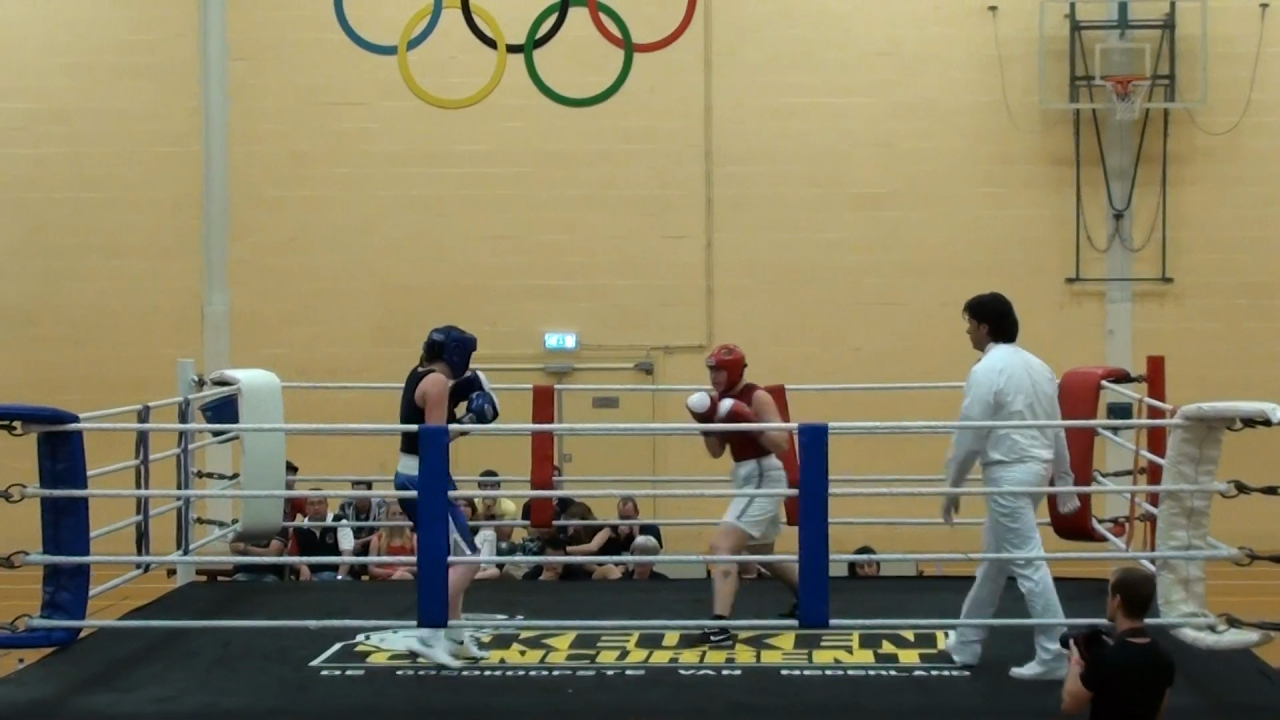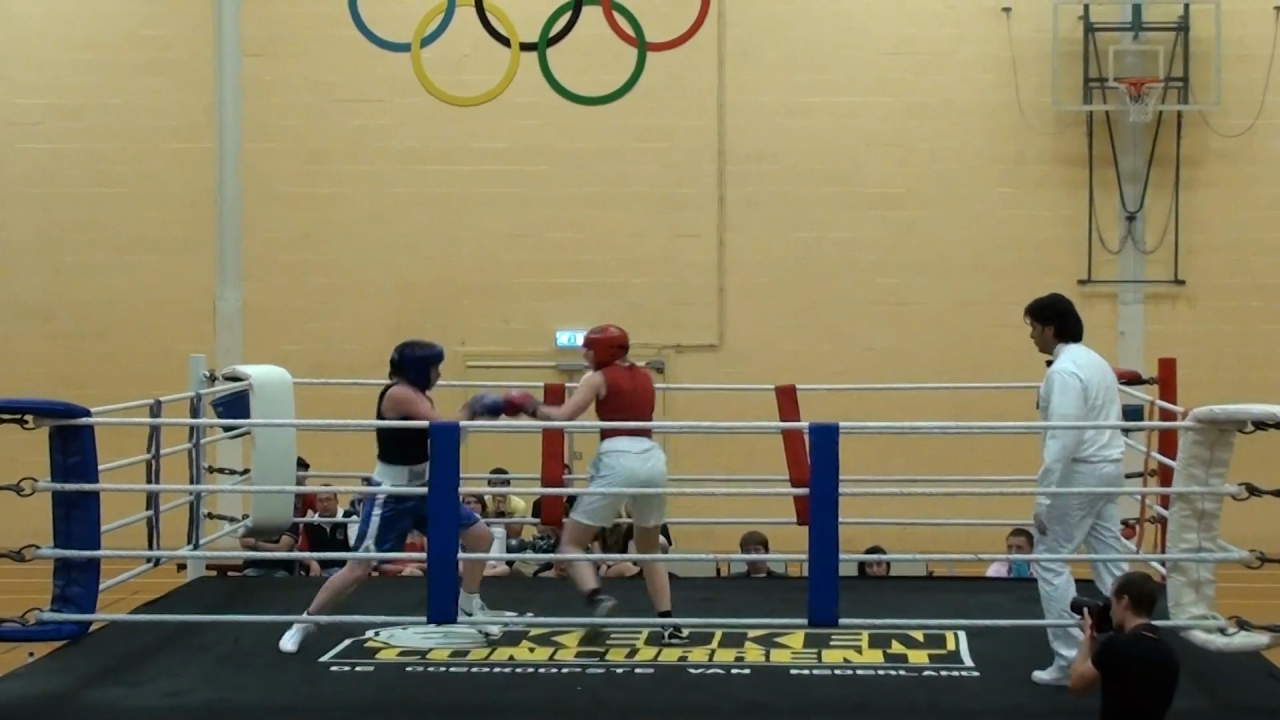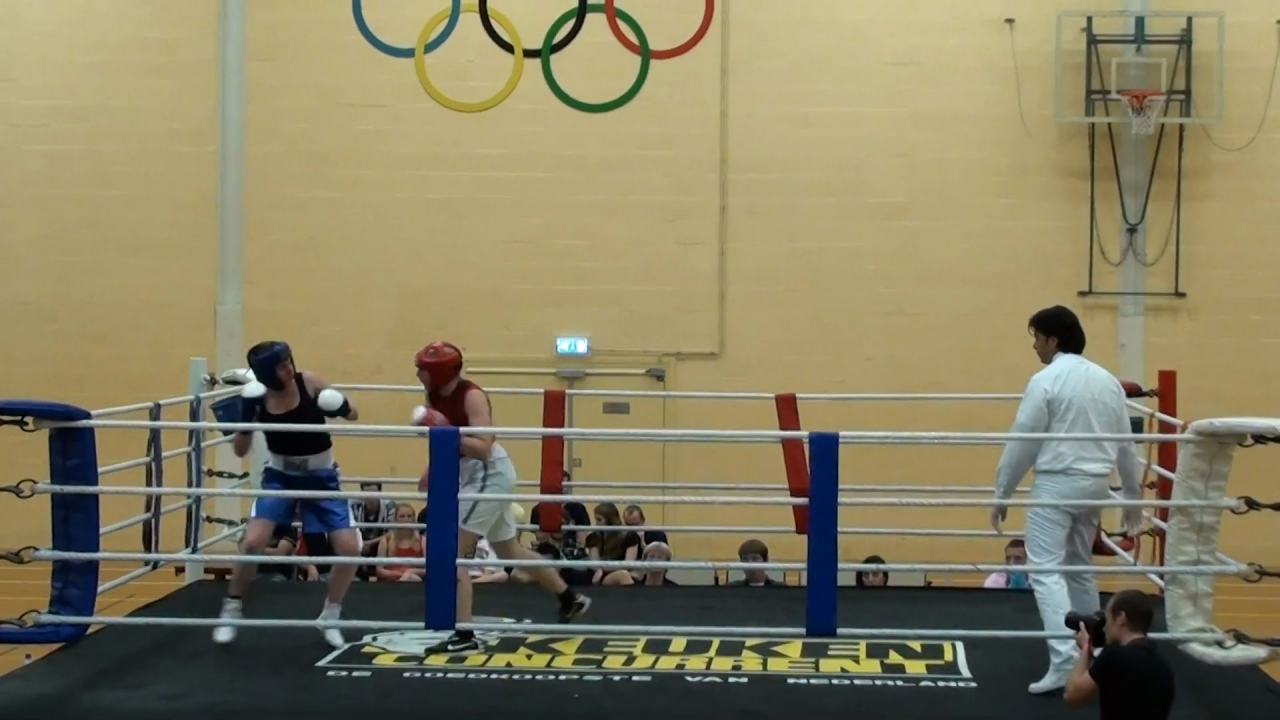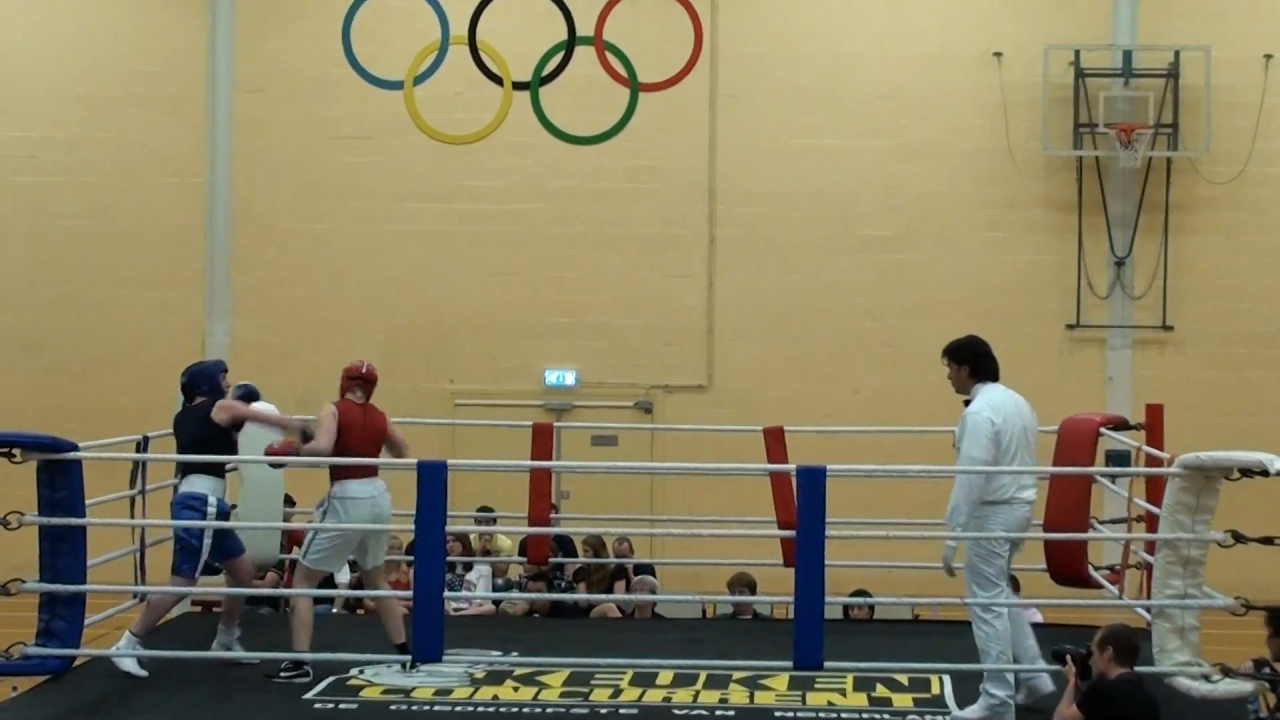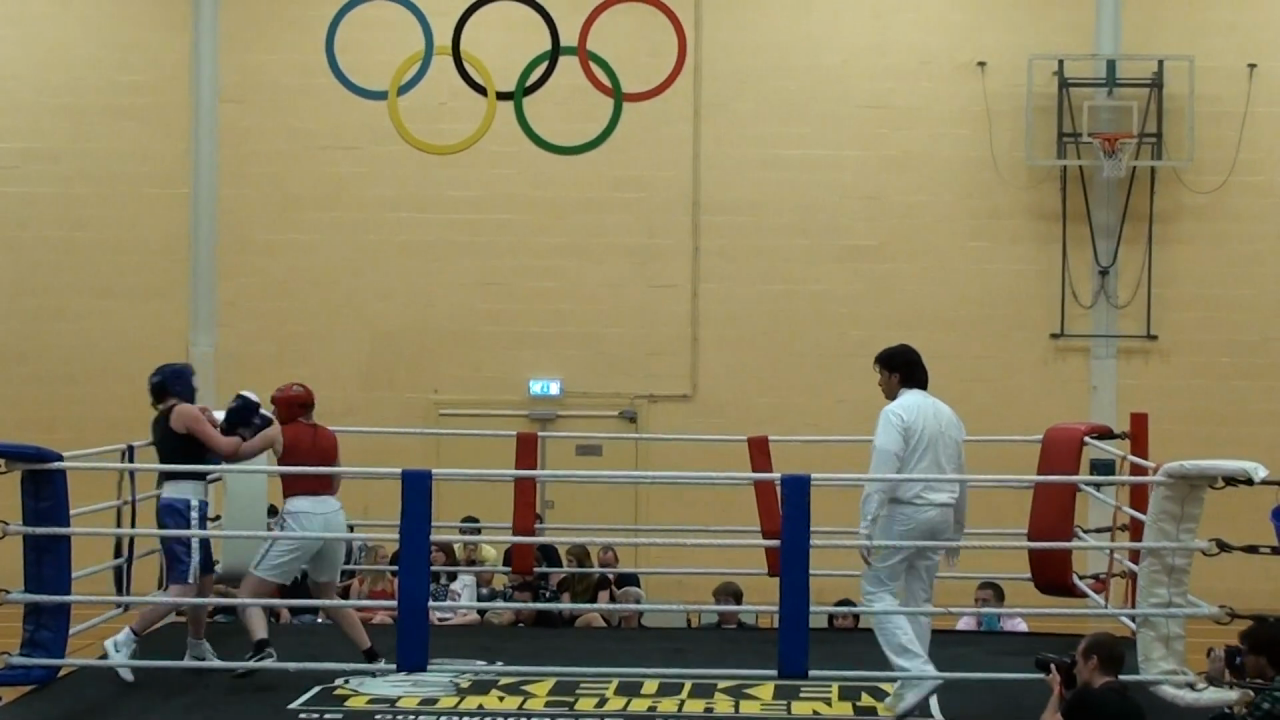
dt=0.7s
person 1, frame 1
left shoulder: (987, 371)
right shoulder: (1038, 367)
left elbow: (968, 435)
right elbow: (1057, 430)
left wrist: (951, 487)
right wrist: (1064, 482)
left hip: (1008, 474)
right hip: (1036, 469)
left knee: (1027, 564)
right knee: (996, 557)
left ankle: (1053, 656)
right ankle: (968, 642)
person 1, frame 2
left shoulder: (1064, 369)
right shoulder: (1096, 363)
left elbow: (1062, 438)
left wrist: (1045, 496)
left hip: (1080, 475)
right hip: (1109, 471)
left knee: (1050, 562)
right knee: (1111, 563)
left ankle: (1068, 660)
person 1, frame 3
left shoulder: (1045, 380)
right shoulder: (1108, 381)
left elbow: (1021, 443)
right elbow: (1125, 444)
left wrist: (1001, 494)
right wrist: (1132, 496)
left hip: (1057, 484)
right hip: (1094, 484)
left knee: (1044, 568)
right knee: (1079, 567)
left ankle: (1064, 659)
person 1, frame 4
left shoulder: (980, 412)
right shoulder: (1018, 403)
left elbow: (970, 479)
left wrist: (953, 536)
left hip: (994, 514)
right hip: (1020, 509)
left knee: (987, 604)
right knee: (1001, 597)
right ankle: (1036, 676)
person 1, frame 5
left shoulder: (896, 412)
right shoulder: (948, 414)
left elbow: (882, 474)
right elbow: (959, 477)
left wrist: (868, 526)
right wrist: (956, 529)
left hip: (904, 514)
right hip: (940, 515)
left knee: (878, 593)
right knee: (917, 601)
left ankle: (918, 672)
right ankle: (909, 689)
person 2, frame 1
left shoulder: (419, 376)
right shoulder: (436, 382)
left wrist: (457, 395)
right wrist: (471, 418)
left hip: (410, 478)
left knee: (456, 556)
right knee: (465, 561)
left ankle: (453, 636)
right ankle: (430, 637)
person 2, frame 2
left shoulder: (413, 395)
right shoulder: (399, 395)
left elbow: (430, 433)
right wrist: (476, 407)
left hip: (421, 487)
right hip: (389, 493)
left knee: (481, 536)
right knee: (359, 568)
left ankle: (470, 606)
right ankle: (304, 624)
person 2, frame 3
left shoulder: (309, 382)
right shoulder: (255, 397)
left elbow: (352, 417)
right elbow: (241, 450)
left wrist: (341, 407)
right wrist: (243, 422)
left hip: (322, 475)
right hip: (280, 475)
left knee: (349, 547)
right knee: (253, 542)
left ankle: (329, 619)
right ankle: (232, 609)
person 2, frame 4
left shoulder: (183, 417)
right shoulder: (223, 409)
right elbow: (268, 418)
right wrist: (301, 430)
left hip: (199, 501)
right hip: (202, 502)
left knee: (244, 569)
right knee: (181, 584)
left ankle: (226, 641)
right ankle: (127, 646)
person 2, frame 5
left shoulder: (165, 417)
right shoulder: (184, 412)
left elbow: (203, 449)
right elbow: (225, 450)
left hip: (181, 504)
right hip: (184, 506)
left knee: (204, 580)
right knee: (183, 588)
left ankle: (198, 651)
right ankle: (122, 643)
person 3, frame 1
left shoulder: (757, 397)
right shoulder: (722, 398)
left elbow: (782, 444)
right elbow: (715, 451)
left wrist: (752, 421)
right wrist: (707, 422)
left hip: (763, 481)
right hip: (750, 480)
left knee: (720, 546)
right knee: (761, 552)
left ankle: (721, 627)
person 3, frame 2
left shoulder: (598, 379)
right shoulder: (644, 378)
left elbow: (562, 416)
left wrist: (529, 406)
left hip: (615, 462)
right hip: (652, 461)
left knee: (569, 545)
right knee: (649, 550)
left ankle: (598, 599)
right ankle: (669, 624)
person 3, frame 3
left shoulder: (471, 394)
right shoulder: (440, 394)
left elbow: (482, 447)
left wrist: (445, 428)
left hip: (488, 475)
right hip: (472, 475)
left knee: (452, 551)
right knee: (512, 551)
left ankle: (464, 635)
right ankle: (569, 597)
person 3, frame 4
left shoulder: (333, 411)
right shoulder: (380, 417)
left elbow: (322, 447)
right elbow: (403, 451)
left wrist: (292, 450)
left hip: (346, 504)
right hip: (377, 500)
left knee: (302, 583)
right knee: (375, 582)
left ankle: (300, 664)
right ankle: (405, 652)
person 3, frame 5
left shoulder: (279, 433)
right shoulder: (330, 439)
left elbow: (237, 455)
left hip: (299, 521)
right hip: (333, 519)
left knee: (248, 593)
right knee: (327, 596)
left ankle: (262, 648)
right ankle: (372, 658)
